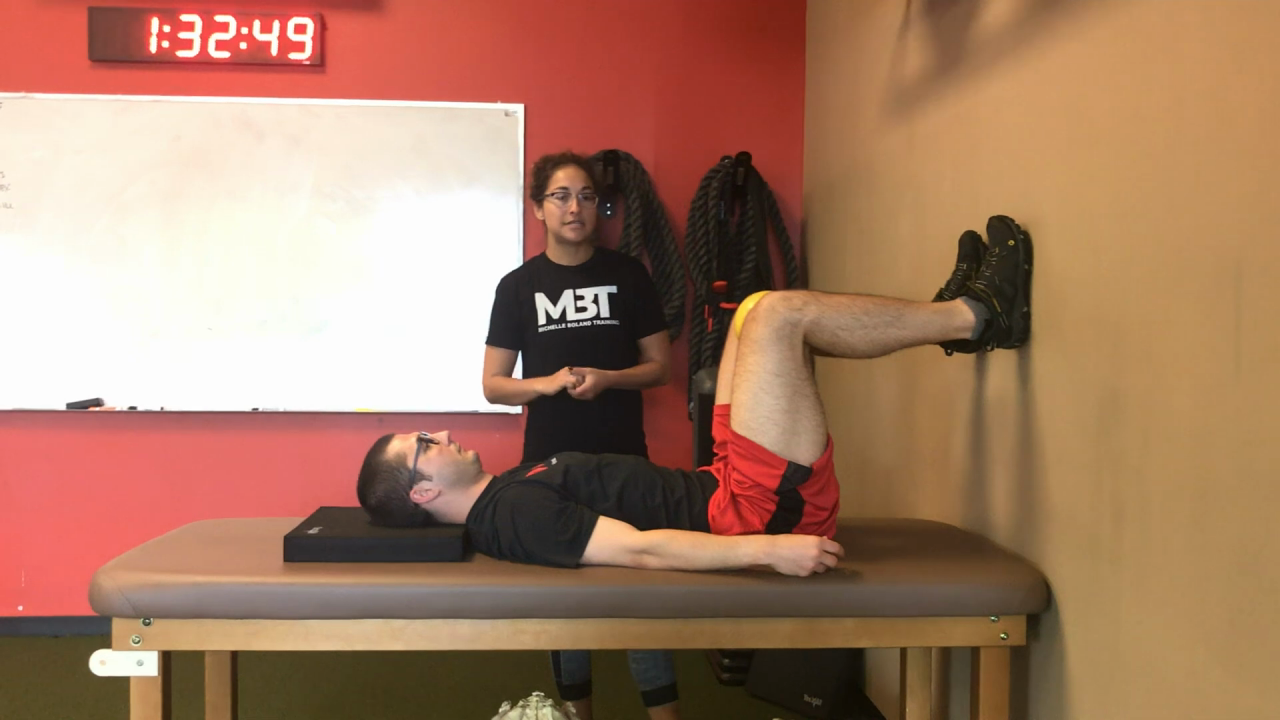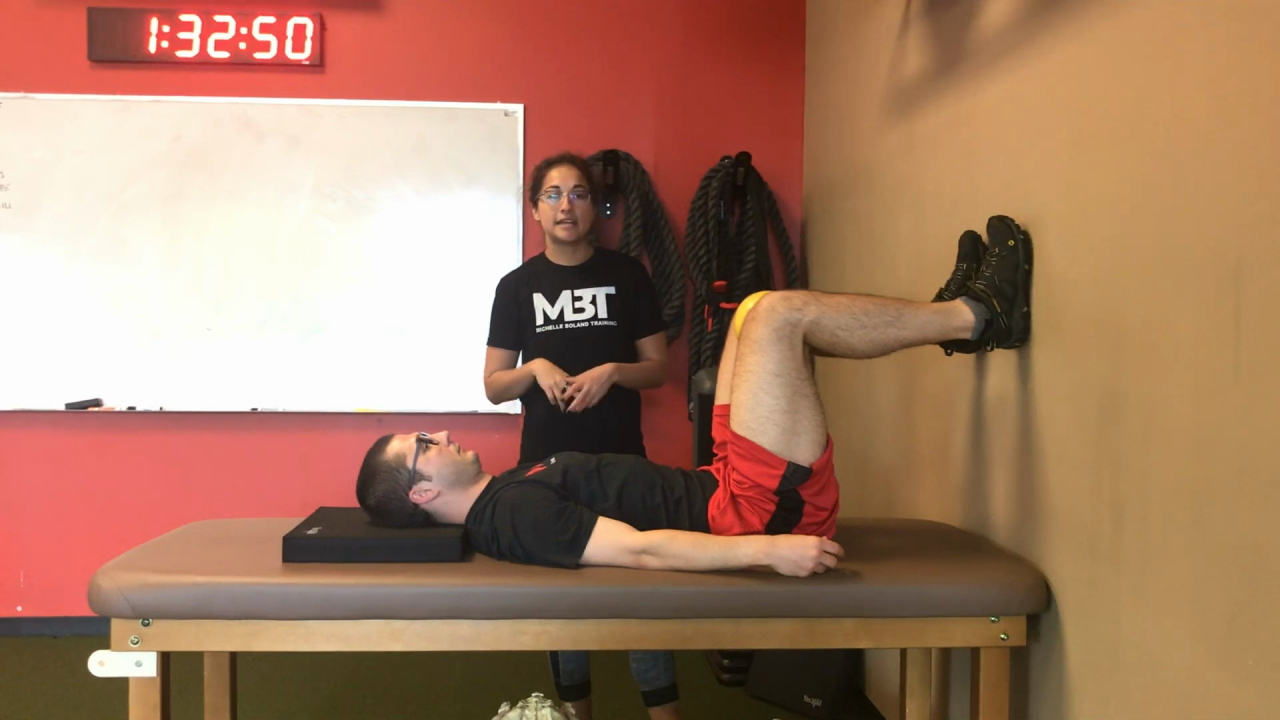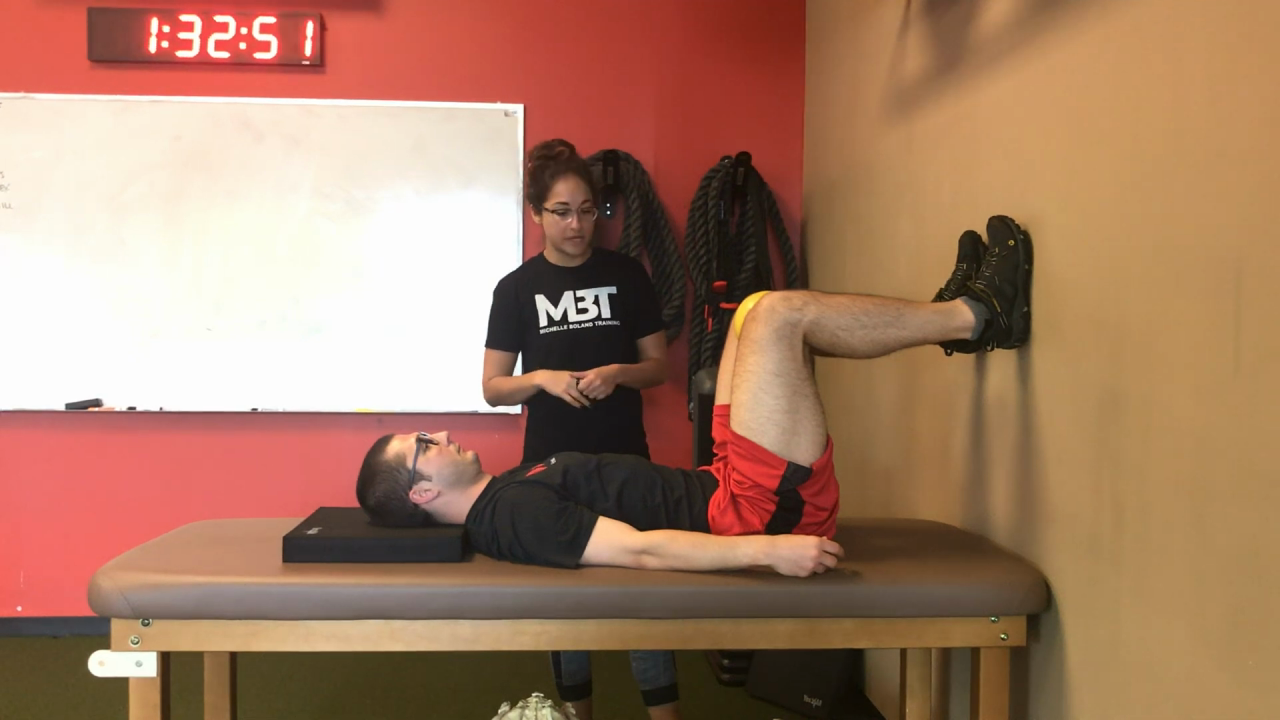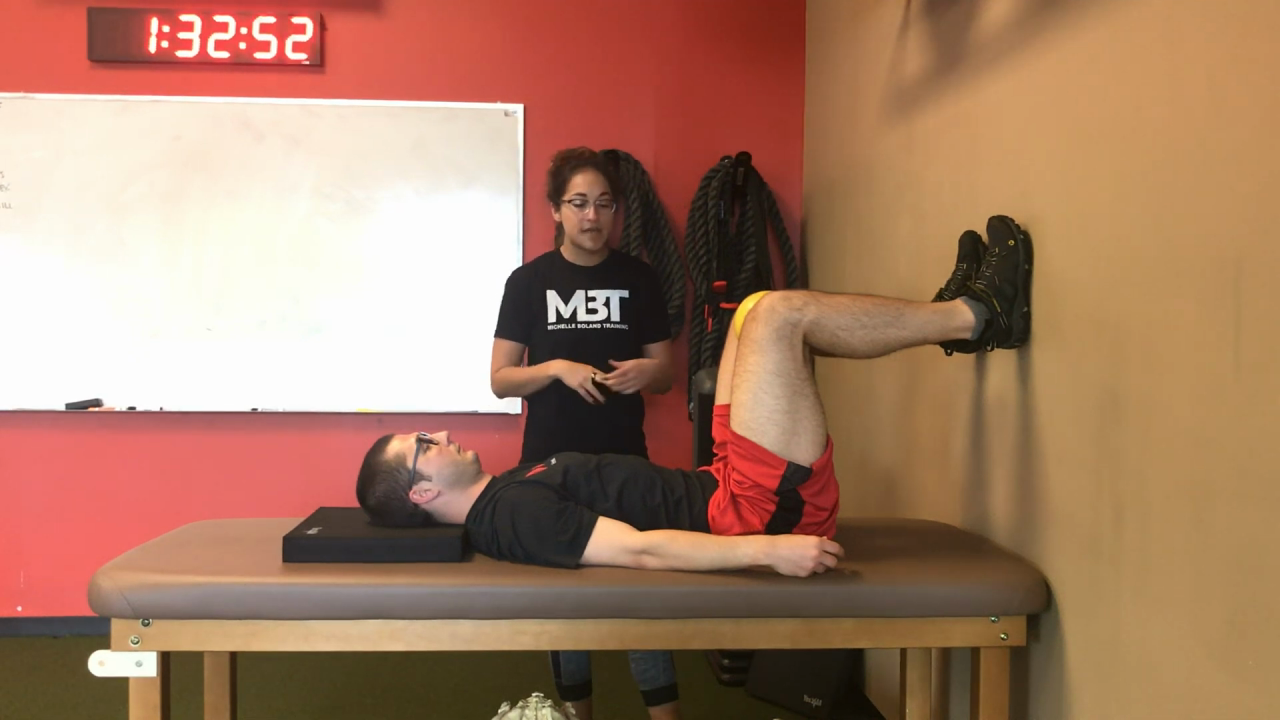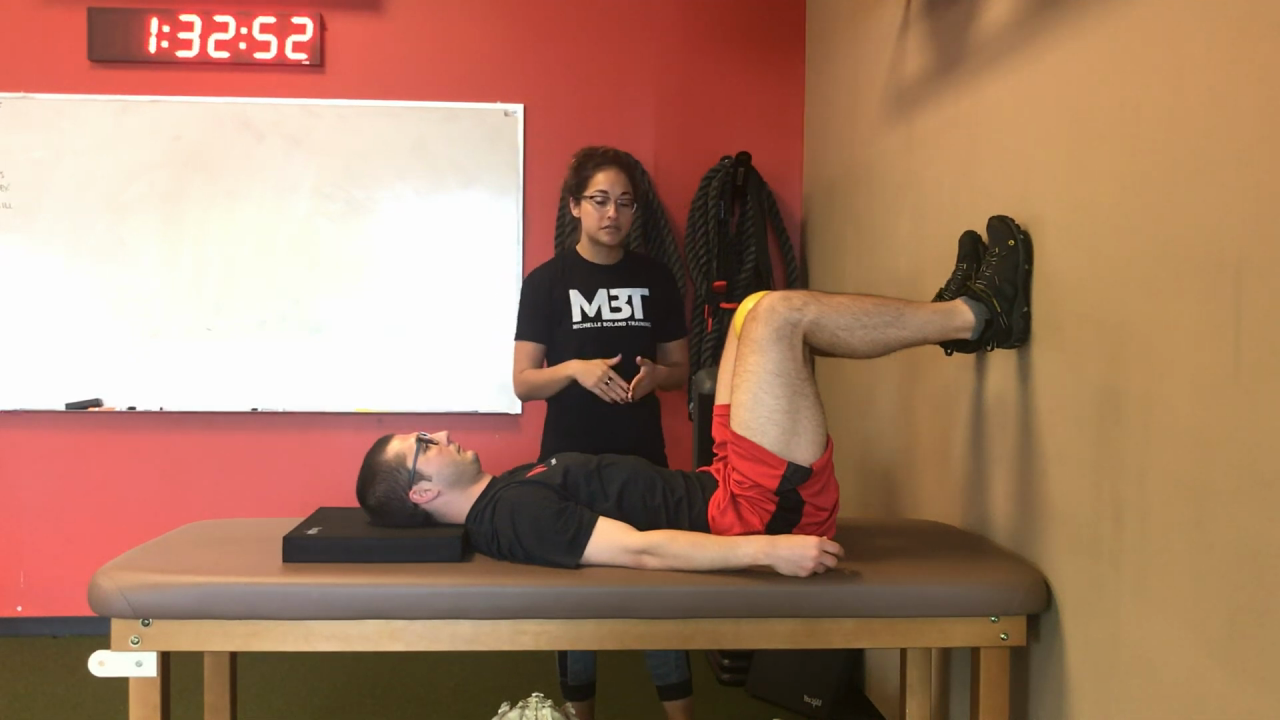
dt=0.7s
person 1, frame 1
left shoulder: (508, 492)
right shoulder: (511, 517)
right elbow: (639, 550)
right wrist: (773, 545)
left hip: (720, 494)
right hip: (753, 510)
left knee: (762, 314)
right knee: (775, 313)
left ankle: (961, 314)
right ankle: (975, 315)
person 1, frame 2
left shoulder: (505, 498)
right shoulder: (509, 513)
right elbow: (638, 550)
right wrist: (770, 548)
left hip: (717, 491)
right hip: (749, 513)
left knee: (761, 313)
right knee: (777, 313)
left ankle: (956, 315)
right ankle: (973, 317)
person 1, frame 3
left shoulder: (507, 493)
right shoulder: (514, 514)
right elbow: (640, 551)
right wrist: (769, 548)
left hip: (722, 490)
right hip: (753, 508)
left knee: (765, 315)
right knee: (777, 315)
left ankle: (958, 315)
right ankle: (973, 317)
person 1, frame 4
left shoulder: (507, 491)
right shoulder: (513, 513)
right elbow: (640, 549)
right wrist: (768, 548)
left hip: (719, 485)
right hip: (752, 508)
left knee: (761, 311)
right knee: (777, 313)
left ankle: (956, 314)
right ankle: (975, 314)
person 1, frame 5
left shoulder: (509, 488)
right shoulder: (512, 518)
right elbow: (641, 548)
right wrist: (769, 548)
left hip: (736, 481)
right hip: (753, 507)
left knee: (766, 309)
right knee: (779, 312)
left ankle: (961, 308)
right ankle: (975, 313)
person 2, frame 1
left shoulder: (628, 274)
right shoulder: (518, 286)
left elbow: (661, 366)
right elbow: (493, 385)
left wrist: (608, 378)
right wrist: (545, 384)
left hip: (623, 458)
right hip: (551, 462)
person 2, frame 2
left shoulder: (627, 274)
right shoulder: (517, 285)
left elbow: (659, 367)
right elbow: (493, 386)
left wrist: (613, 372)
right wrist: (534, 368)
left hip: (620, 458)
right hip: (547, 463)
person 2, frame 3
left shoulder: (627, 274)
right shoulder: (516, 288)
left elbow: (658, 365)
right elbow: (493, 387)
left wrist: (618, 374)
right wrist: (542, 378)
left hip: (624, 460)
right hip: (551, 465)
person 2, frame 4
left shoulder: (640, 278)
right shoulder: (529, 281)
left elbow: (667, 374)
right elbow: (500, 379)
left wrist: (645, 372)
right wrist: (556, 367)
left hip: (623, 460)
right hip: (551, 463)
person 2, frame 5
left shoulder: (656, 278)
right shoulder: (547, 281)
left elbow: (680, 368)
right elbow: (524, 383)
left wrist: (654, 376)
right wrist: (575, 369)
left hip: (643, 460)
right hip: (571, 461)
